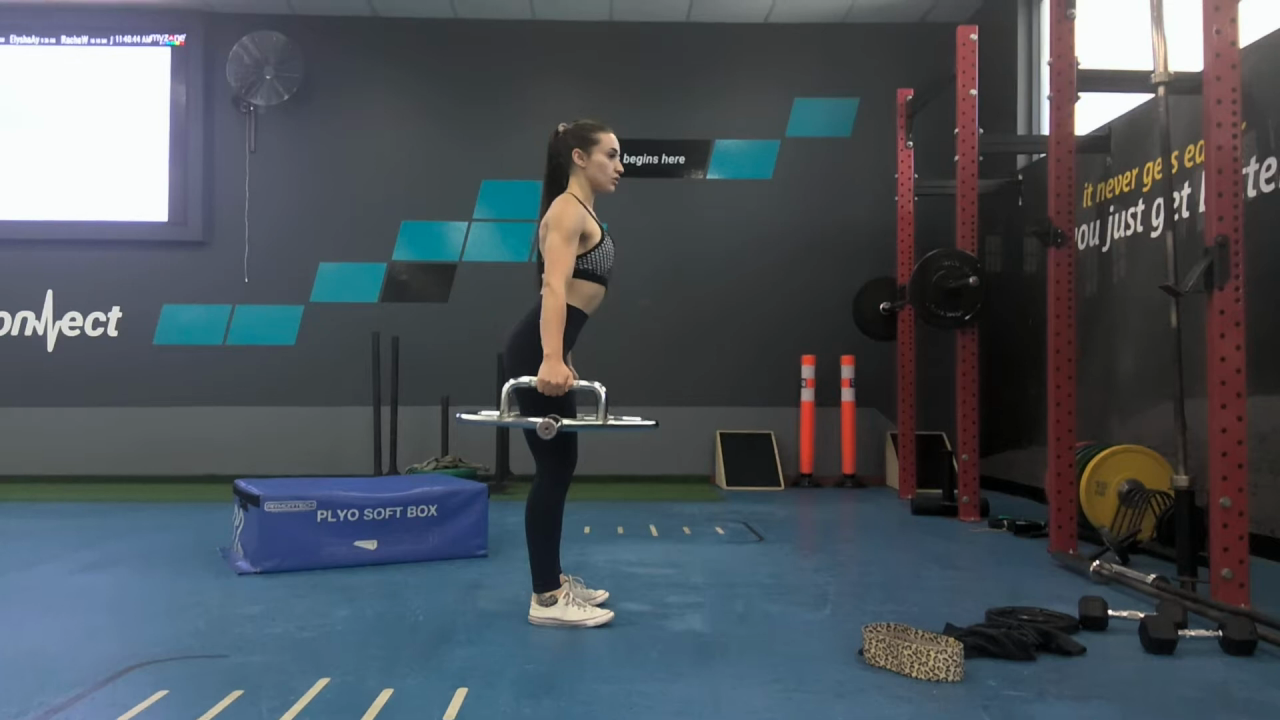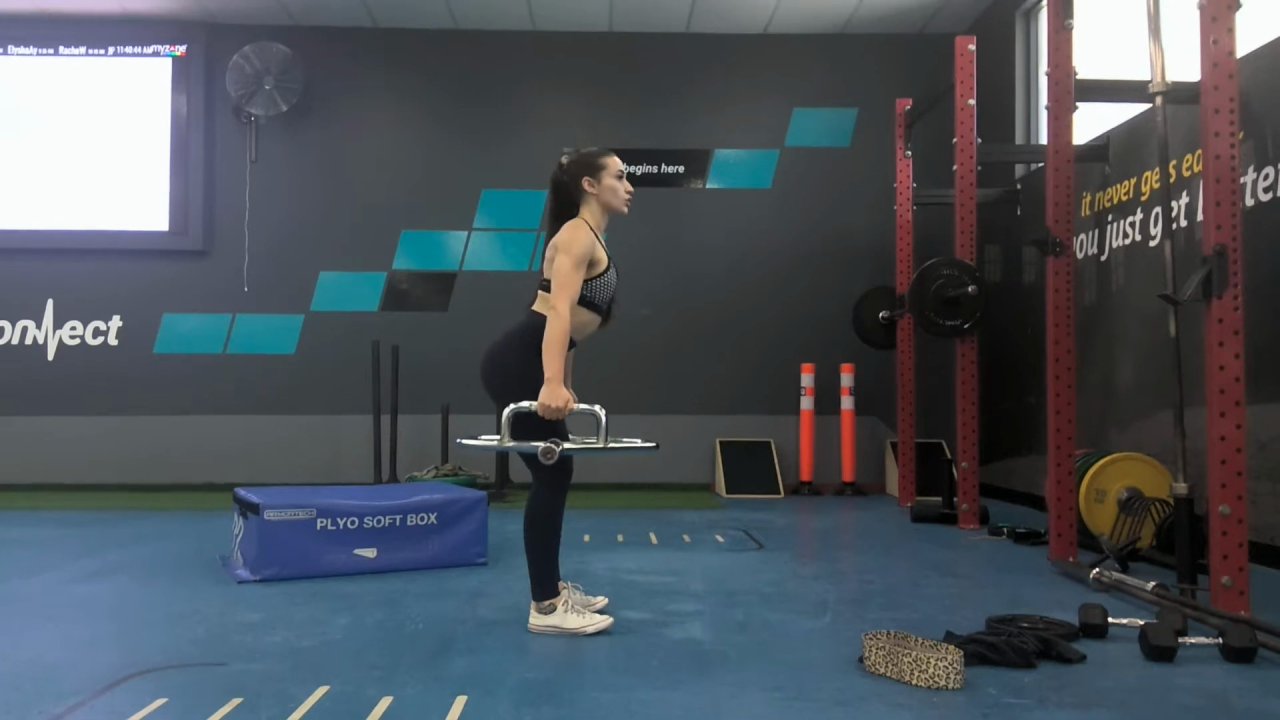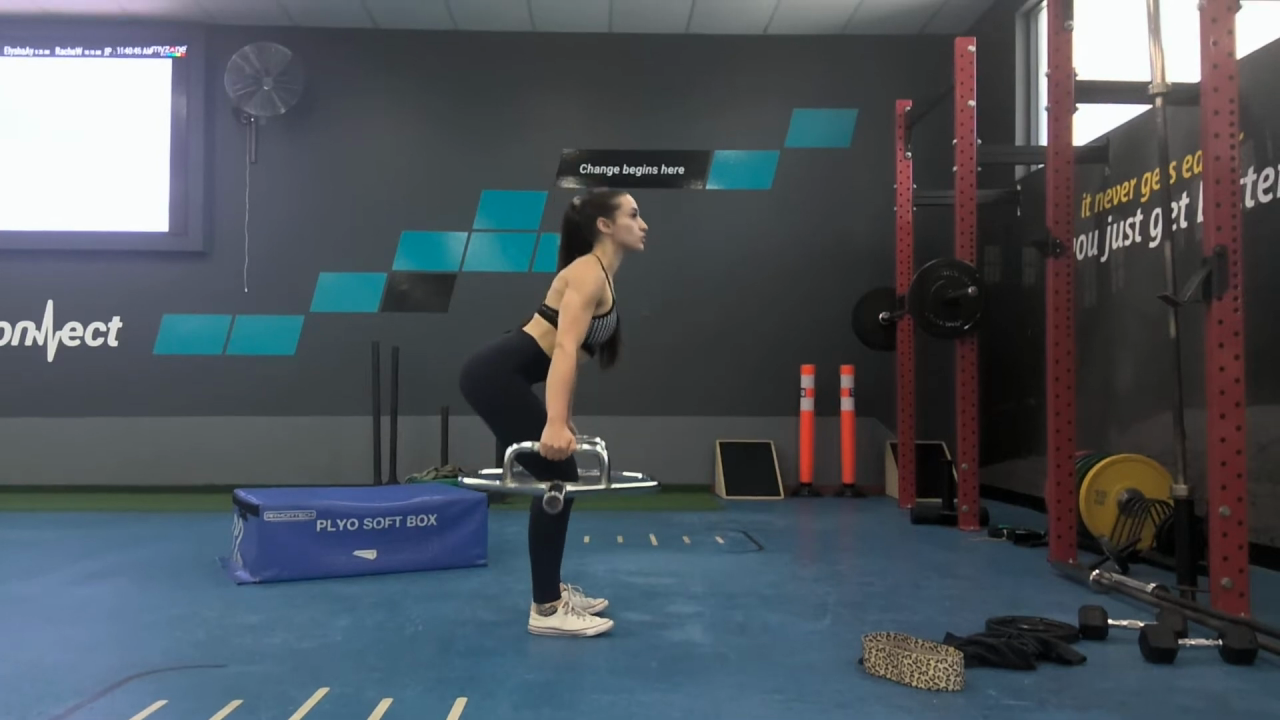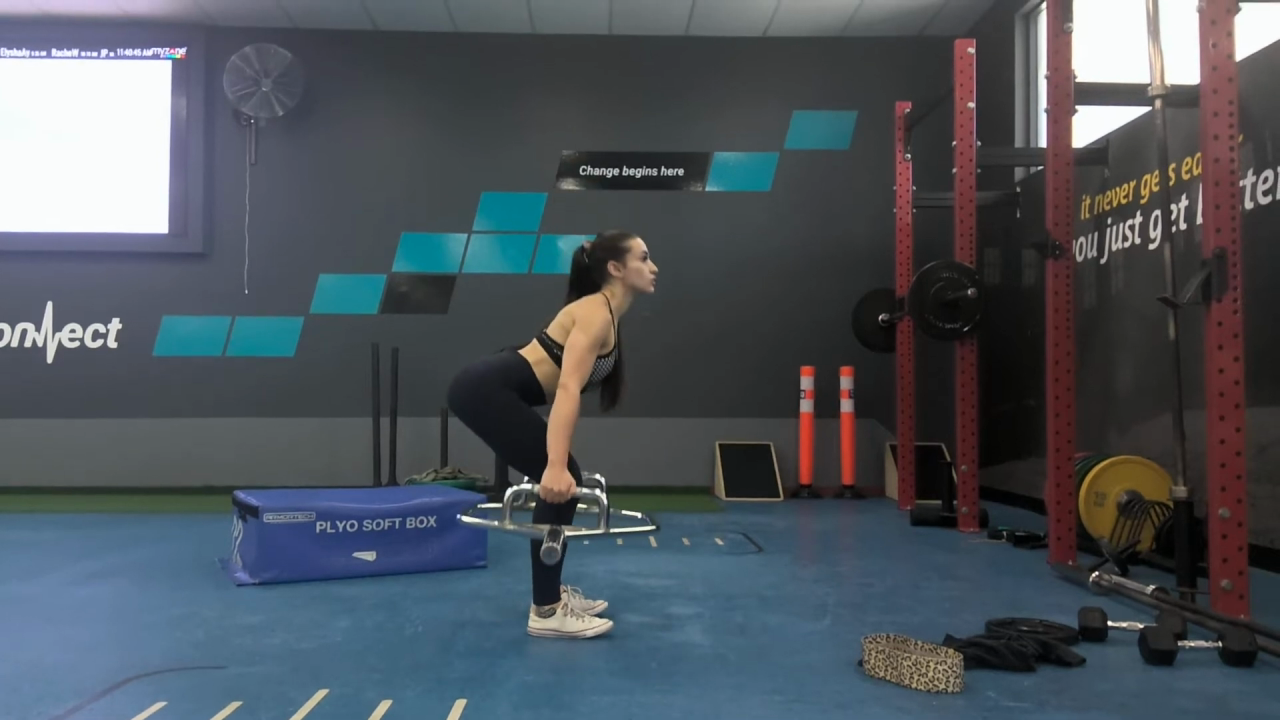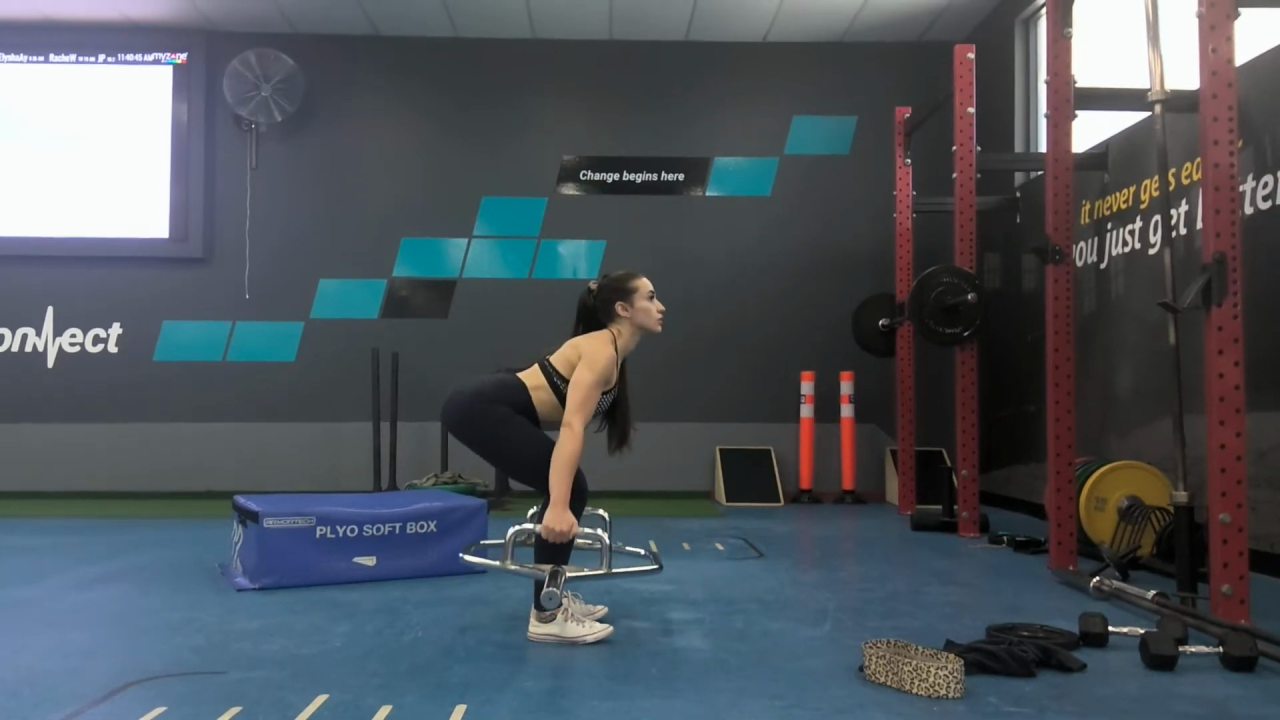
dt=0.4s
person 1, frame 1
left shoulder: (579, 210)
right shoulder: (568, 210)
right elbow: (554, 289)
left wrist: (560, 358)
right wrist: (552, 359)
left hip: (547, 349)
right hip: (539, 351)
left knee: (560, 465)
right knee: (554, 468)
left ankle: (553, 581)
right ankle: (547, 600)
person 1, frame 2
left shoulder: (587, 236)
right shoulder: (578, 234)
right elbow: (558, 312)
left wrist: (562, 383)
right wrist: (552, 384)
left hip: (527, 363)
right hip: (517, 363)
left knee: (556, 473)
right knee: (551, 476)
left ankle: (552, 588)
right ankle: (546, 607)
person 1, frame 3
left shoulder: (597, 274)
right shoulder: (589, 273)
left elbow: (567, 352)
right elbow: (564, 349)
left wrist: (564, 419)
right wrist: (554, 424)
left hip: (503, 376)
right hip: (496, 376)
left knee: (560, 479)
right knee: (556, 480)
left ankle: (552, 590)
right ankle: (546, 609)
person 1, frame 4
left shoulder: (602, 314)
right shoulder: (597, 314)
left elbow: (567, 388)
right elbow: (567, 391)
left wrist: (560, 460)
right wrist: (556, 468)
left hip: (491, 389)
right hip: (485, 391)
left knee: (565, 483)
right knee: (561, 487)
left ankle: (552, 591)
right ankle: (546, 611)
person 1, frame 5
left shoulder: (609, 351)
right shoulder: (602, 351)
left elbow: (571, 424)
right elbow: (572, 428)
left wrist: (563, 497)
right wrist: (558, 507)
left hip: (485, 406)
right hip: (478, 410)
left knee: (568, 490)
right knee: (569, 495)
right ankle: (547, 616)
